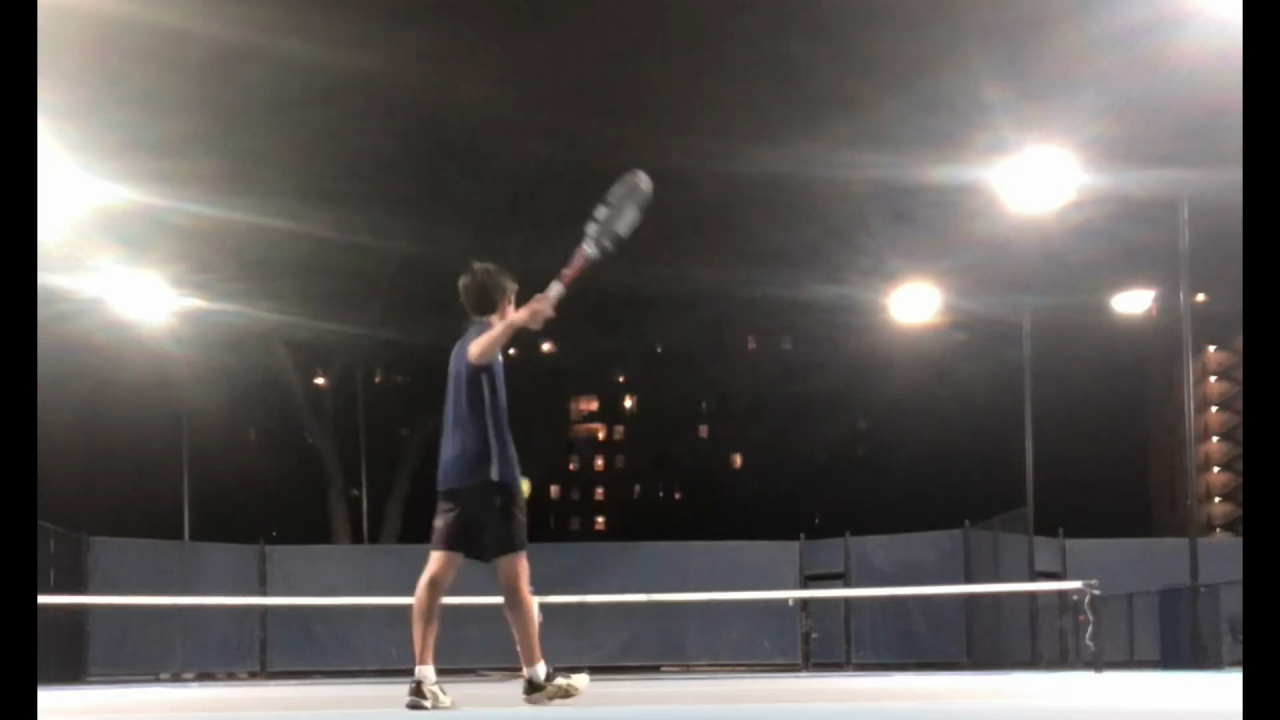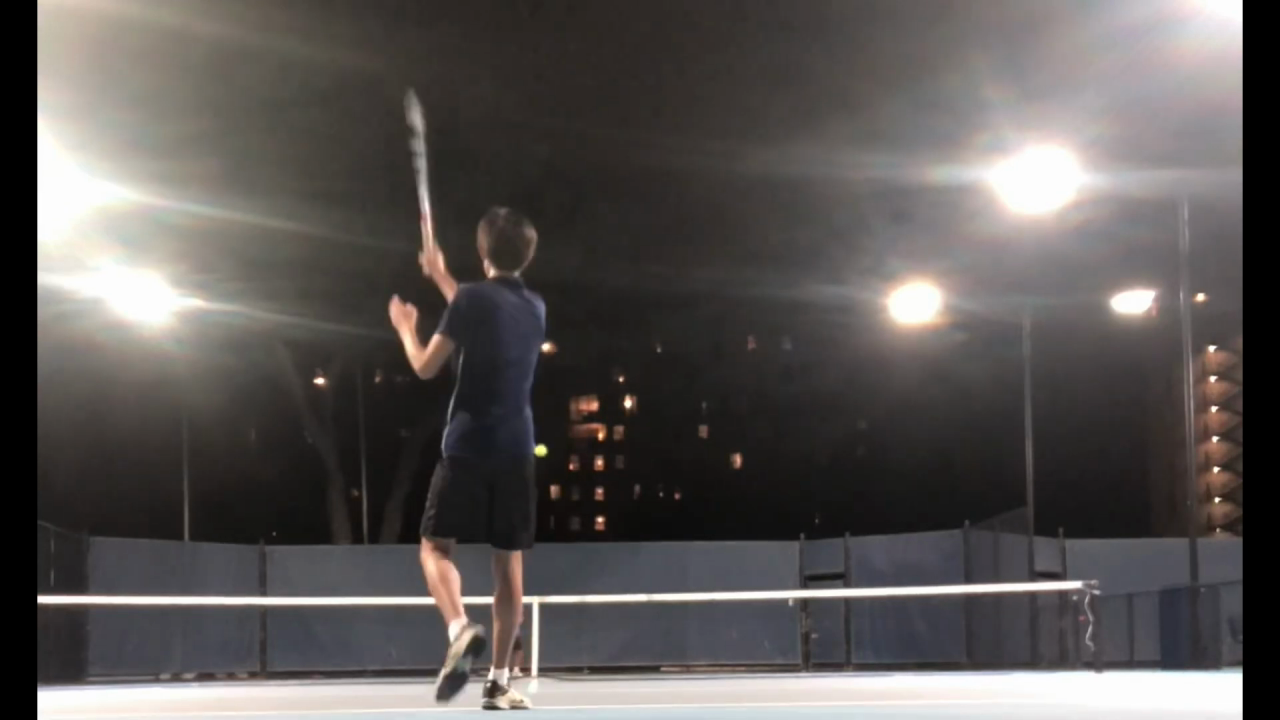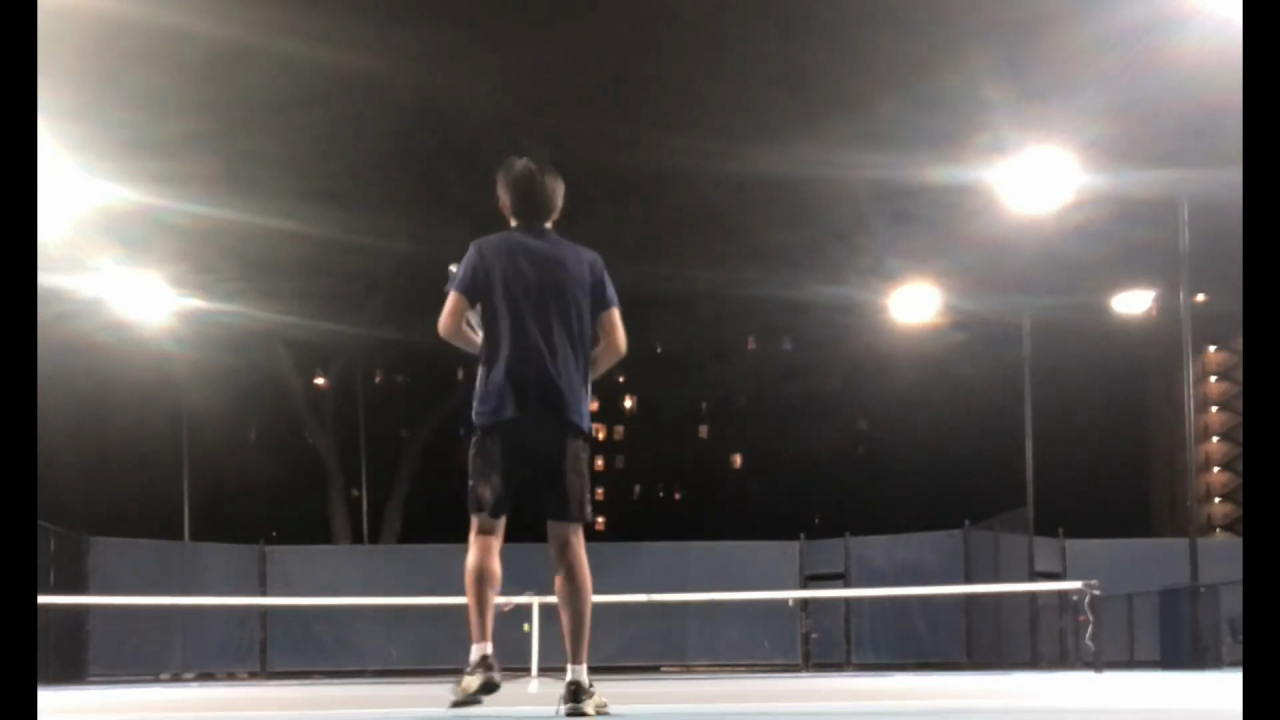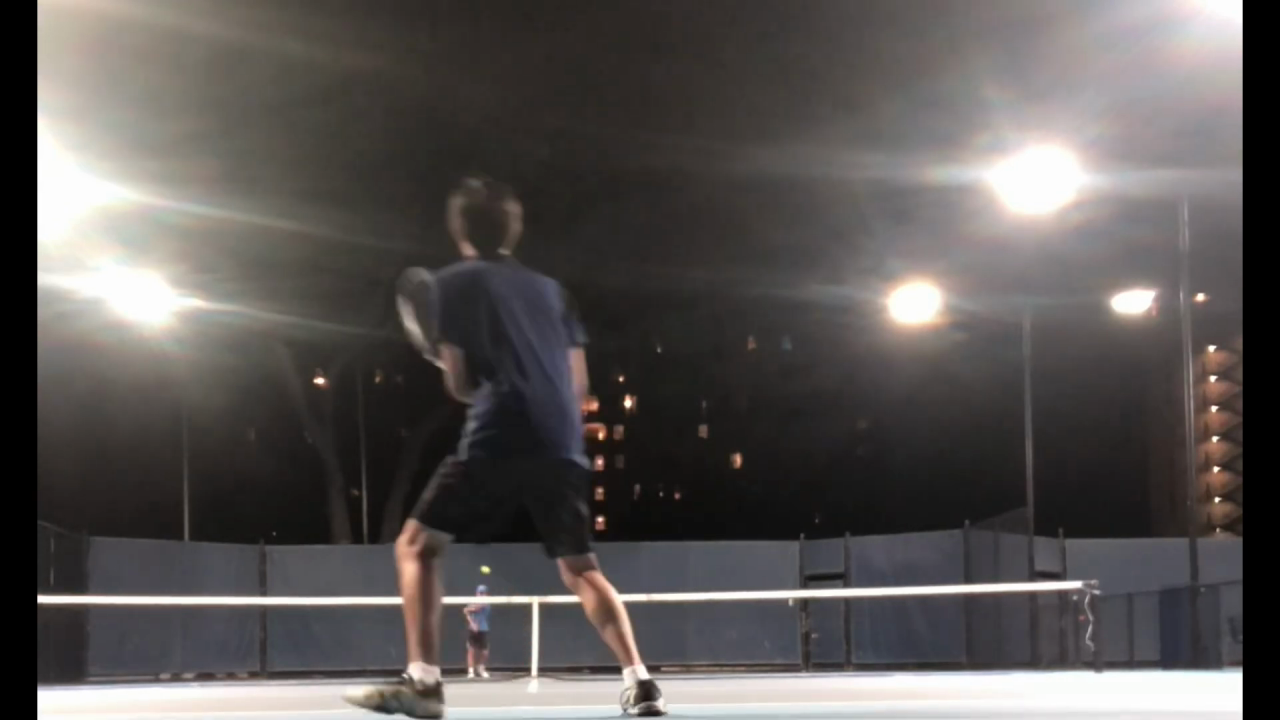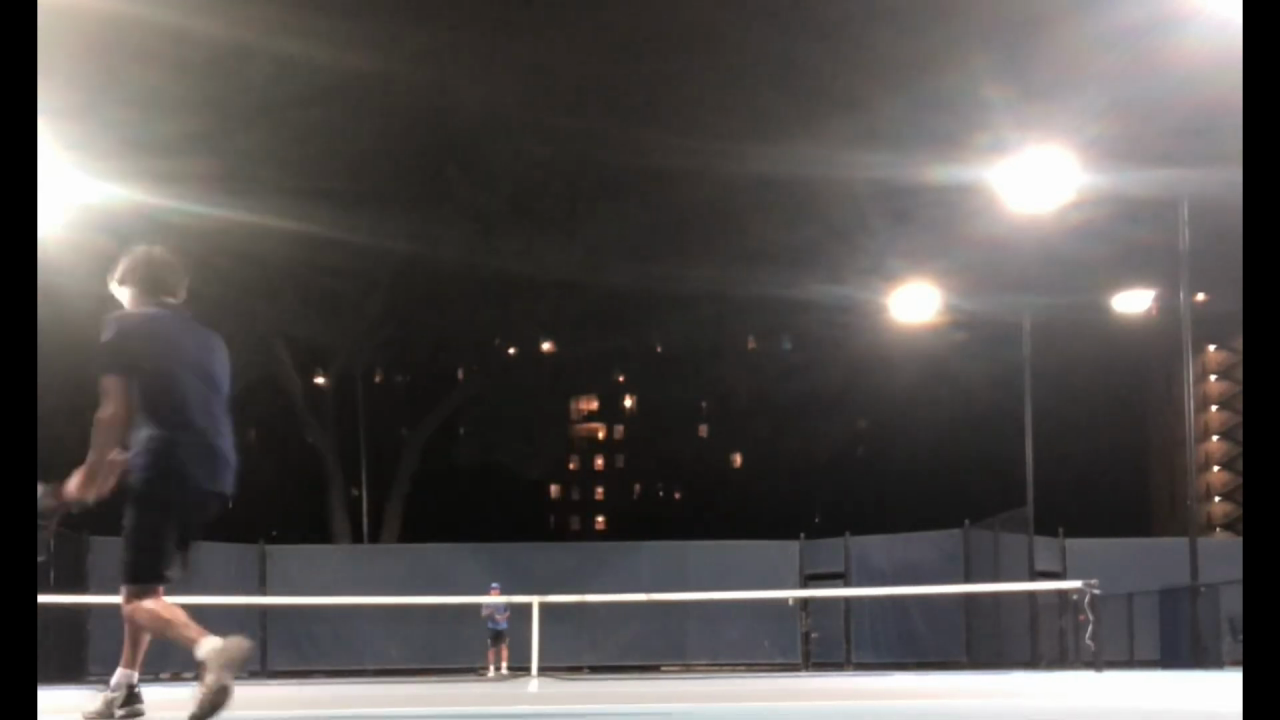
dt=1s
person 1, frame 1
left shoulder: (465, 346)
right shoulder: (484, 333)
right elbow: (479, 353)
right wrist: (519, 321)
left hip: (455, 474)
right hip: (488, 471)
left knee: (437, 572)
right knee: (513, 573)
left ankle: (423, 679)
right ankle: (537, 677)
person 1, frame 2
left shoulder: (472, 298)
right shoulder: (536, 308)
left elbow: (426, 367)
left wrist: (405, 326)
right wrist: (442, 275)
left hip: (468, 445)
right hip: (516, 449)
left knee: (435, 547)
right knee: (509, 565)
left ankle: (460, 631)
right ankle: (499, 682)
person 1, frame 3
left shoulder: (485, 252)
right shoulder: (587, 261)
left elbow: (448, 326)
right elbow: (615, 343)
left hip: (503, 410)
right hip: (565, 415)
left knee: (485, 534)
right knee: (568, 543)
left ankle: (482, 657)
person 1, frame 4
left shoulder: (450, 284)
right shoulder: (550, 289)
left elbow: (457, 381)
right elbow: (578, 381)
left hip: (494, 439)
right hip: (561, 446)
left knee: (416, 546)
right knee: (582, 570)
person 1, frame 5
left shoulder: (124, 327)
right shoulder: (211, 342)
left elbow: (113, 415)
left wrist: (88, 475)
right wrist: (120, 466)
left hip: (165, 474)
right hip: (212, 476)
left knee: (140, 599)
right knee: (143, 579)
left ankle: (215, 650)
